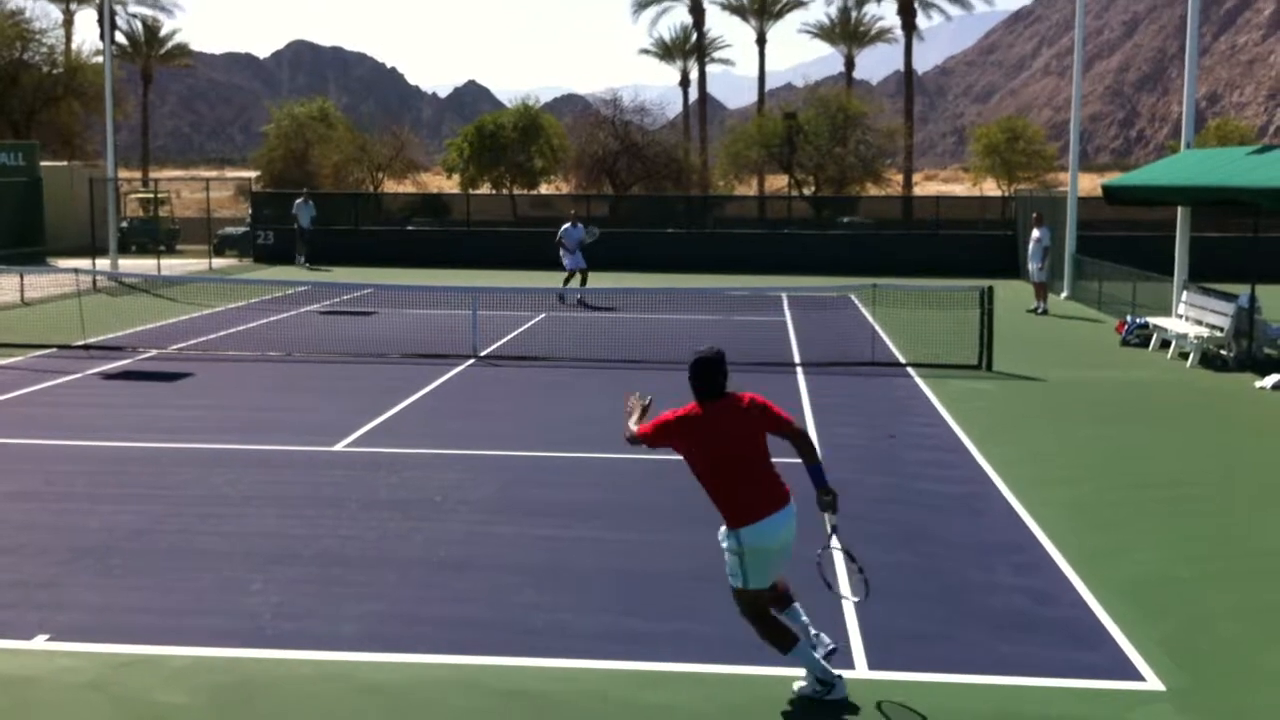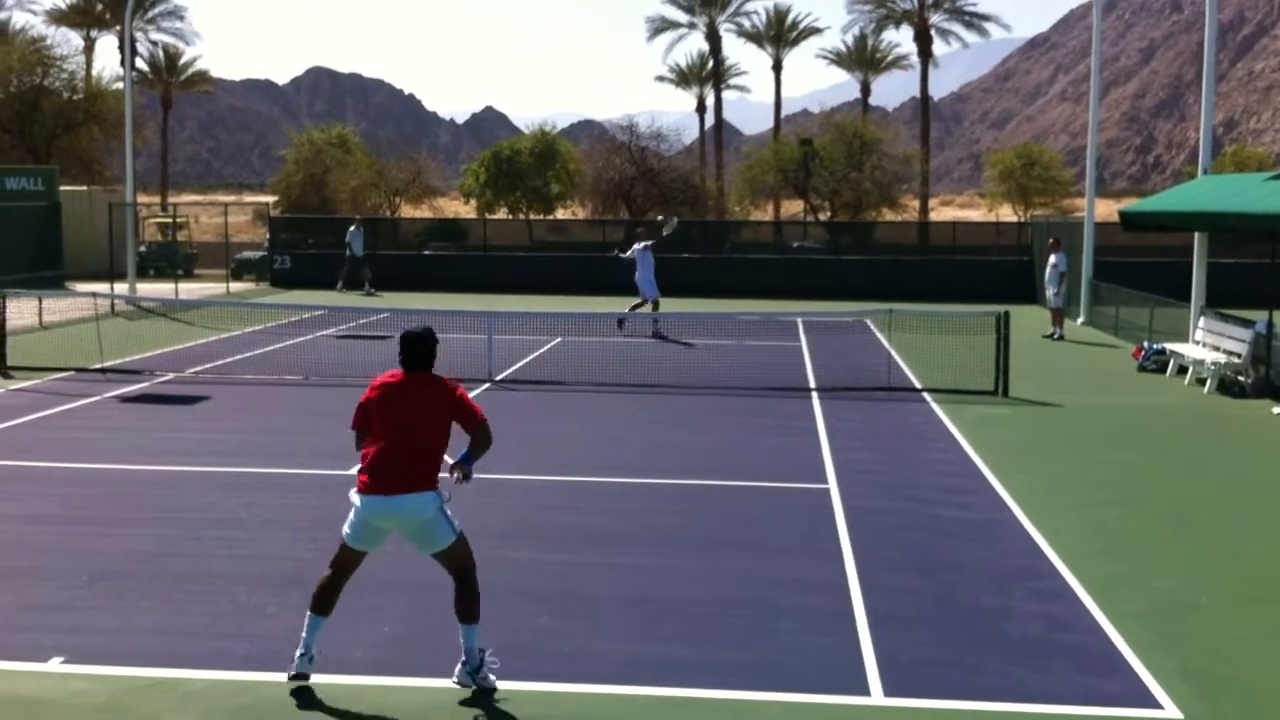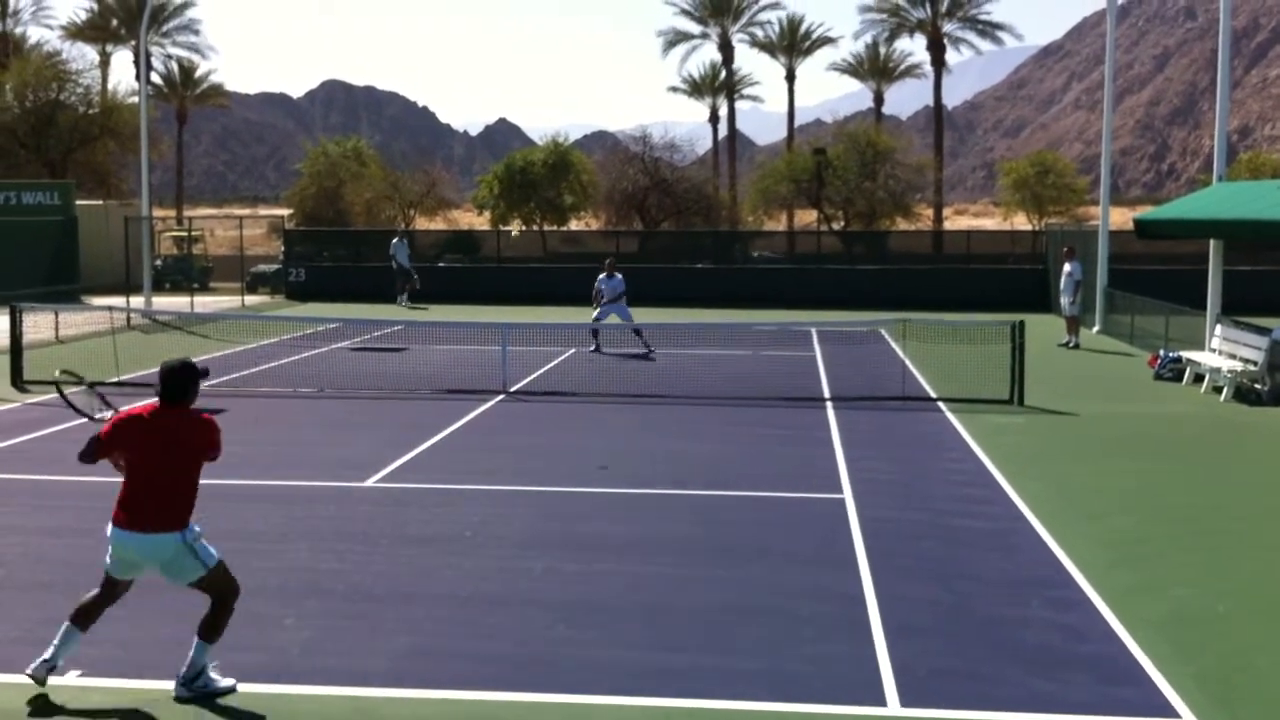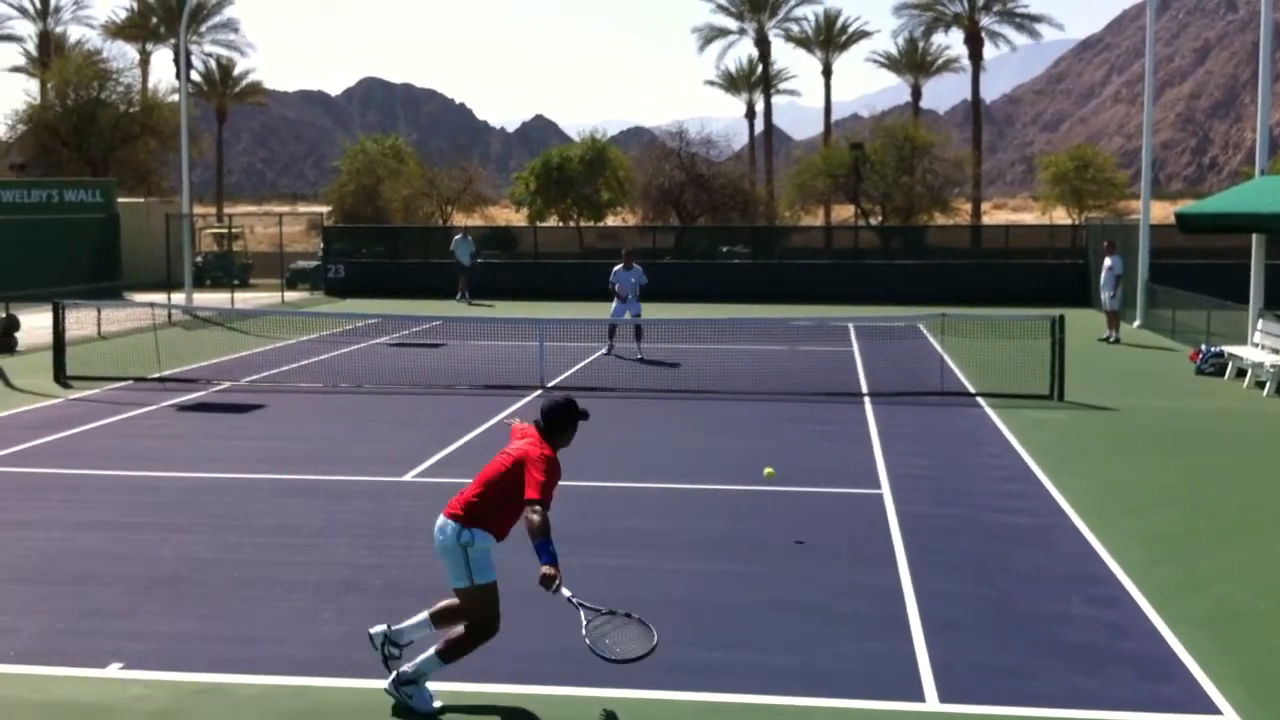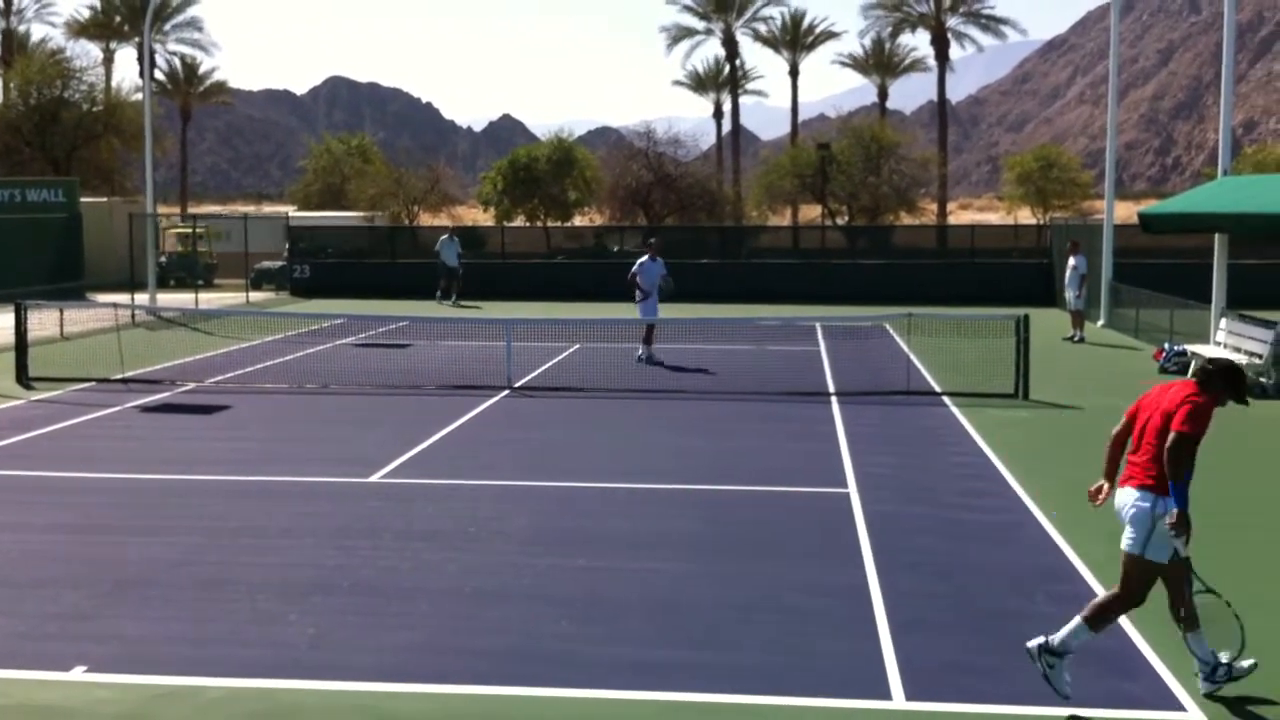
dt=1s
person 1, frame 1
left shoulder: (679, 422)
right shoulder: (749, 404)
left elbow: (633, 437)
right elbow: (800, 437)
left wrist: (637, 412)
right wrist: (822, 486)
left hip: (751, 528)
right hip: (783, 511)
left knee: (753, 608)
right knee: (767, 580)
left ankle: (825, 679)
right ankle: (814, 639)
person 1, frame 2
left shoulder: (378, 387)
right shoulder: (448, 390)
left elbow: (361, 435)
right elbow: (484, 437)
right wrist: (465, 462)
left hip: (371, 499)
right hip: (419, 502)
left knee: (338, 571)
right knee: (464, 571)
left ankle: (303, 656)
right ankle: (472, 664)
person 1, frame 3
left shoulder: (130, 419)
right shoulder: (202, 428)
left elbow: (86, 456)
left hip: (123, 532)
right hip: (169, 538)
left knee: (109, 593)
right knee: (226, 592)
left ankle: (50, 660)
right ankle: (194, 676)
person 1, frame 4
left shoulder: (527, 433)
right shoulder: (546, 459)
right elbow: (536, 515)
right wrist: (548, 564)
left hip: (456, 525)
right hip: (466, 534)
left knee: (473, 605)
right knee: (486, 625)
left ankle: (393, 635)
right ankle: (409, 680)
person 1, frame 5
left shoulder: (1163, 390)
right shoulder: (1196, 403)
left elbow: (1119, 433)
right elbow: (1174, 448)
left wrist: (1108, 479)
right wrist: (1180, 505)
left hip: (1131, 492)
right hip: (1150, 500)
left knee: (1180, 582)
right knee: (1130, 592)
left ankle: (1210, 668)
right ankle: (1055, 649)
